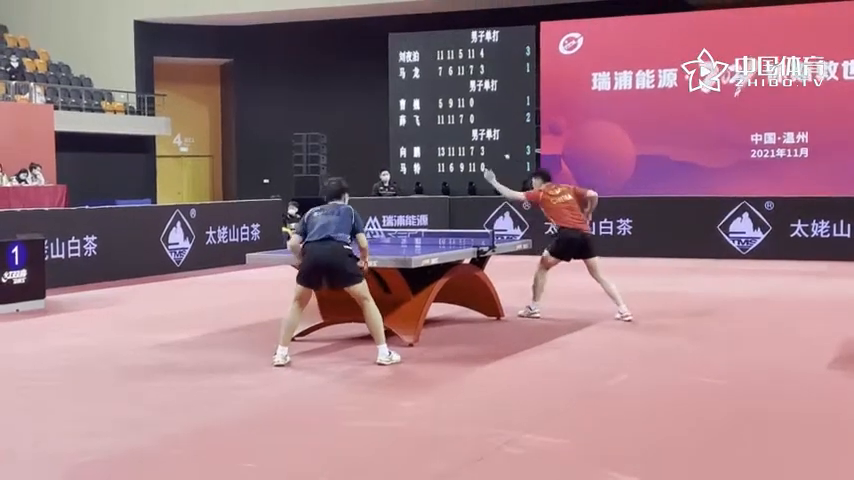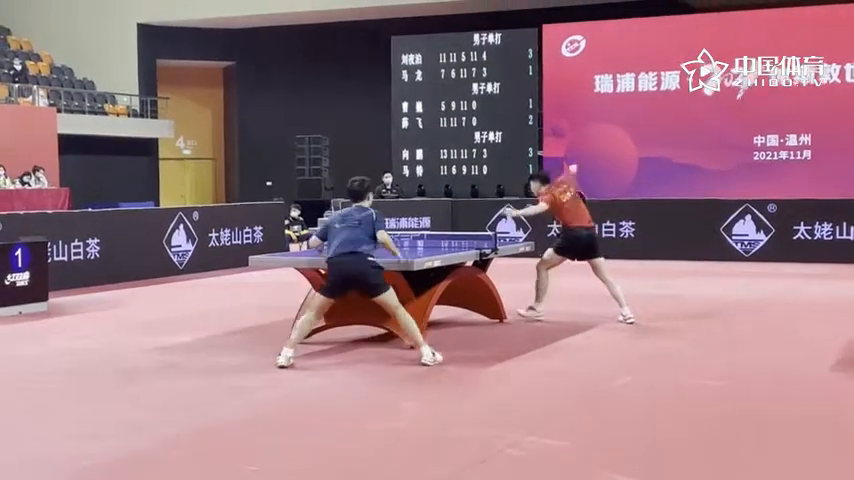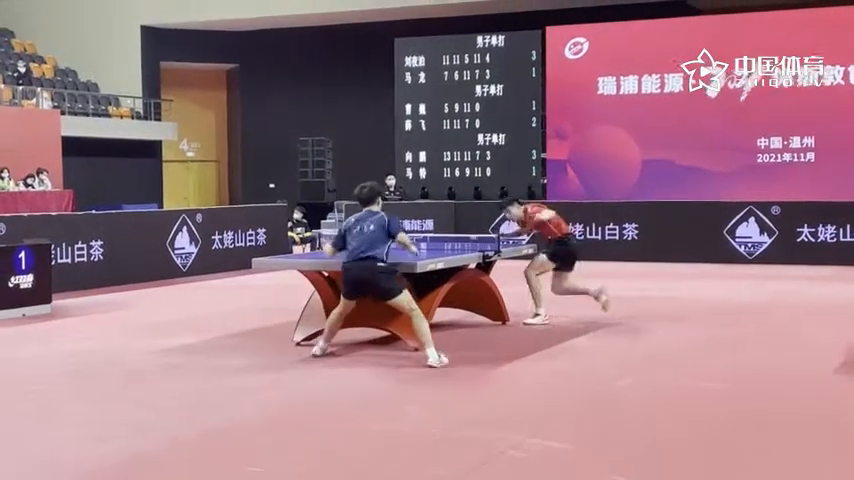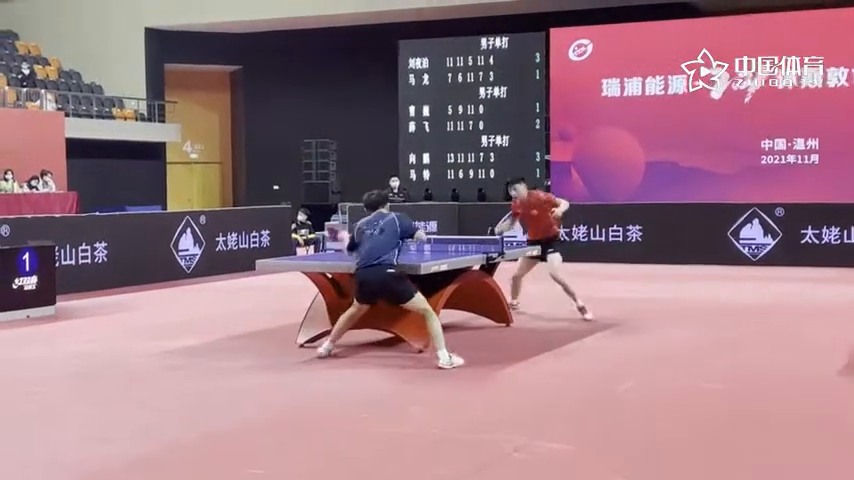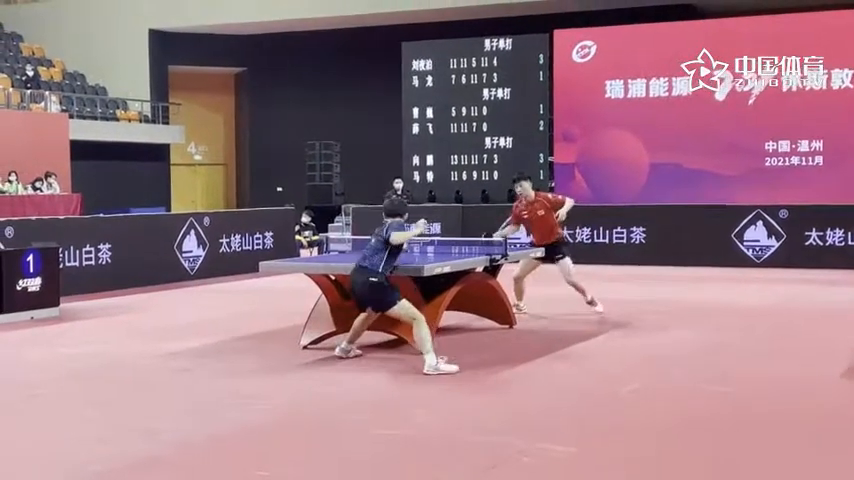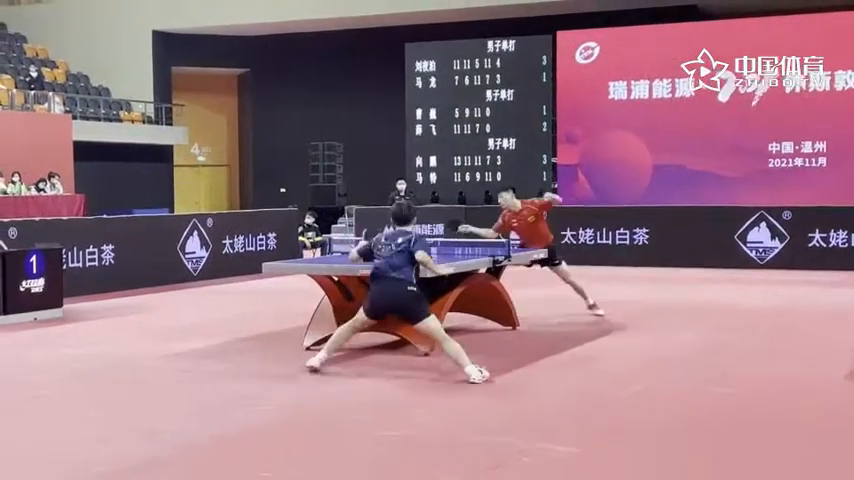
dt=0.3s
person 1, frame 1
left shoulder: (312, 213)
right shoulder: (350, 211)
left elbow: (293, 244)
right elbow: (363, 244)
left wrist: (304, 261)
right wrist: (363, 260)
left hip: (312, 253)
right hip: (339, 253)
left knee: (297, 304)
right knee: (366, 301)
left ankle: (281, 353)
right ankle: (383, 352)
person 1, frame 2
left shoulder: (336, 216)
right shoulder: (373, 214)
left elbow: (313, 243)
right elbow: (383, 238)
left wrist: (330, 244)
right wrist: (396, 252)
left hip: (337, 268)
right hip: (364, 266)
left knee: (313, 312)
right knee: (397, 310)
left ankle: (287, 353)
right ankle: (426, 353)
person 1, frame 3
left shoulder: (349, 222)
right shoulder: (385, 217)
left elbow: (330, 251)
right elbow: (403, 239)
left wrist: (329, 246)
right wrist: (412, 248)
left hip: (350, 271)
right hip: (376, 270)
left knee: (342, 309)
right knee: (413, 311)
left ankle: (322, 345)
right ankle: (433, 355)
person 1, frame 4
left shoulder: (360, 225)
right shoulder: (396, 218)
left elbow: (350, 250)
right elbow: (420, 236)
right wrist: (422, 234)
left hip: (364, 276)
right hip: (387, 275)
left knee: (356, 310)
right knee: (427, 312)
left ankle: (327, 346)
right ankle: (444, 357)
person 1, frame 5
left shoulder: (381, 228)
right shoulder: (397, 224)
right elbow: (394, 239)
right wrist: (417, 230)
left hip: (357, 279)
right hip: (372, 281)
left knee: (371, 312)
right knee: (417, 319)
left ankle: (345, 348)
right ankle: (432, 362)
person 1, frame 6
left shoulder: (380, 239)
right shoulder: (416, 238)
left elbow: (355, 256)
right elbow: (420, 256)
left wrist: (361, 245)
right wrist: (438, 269)
left hip: (379, 292)
right hip: (406, 294)
left knee: (353, 325)
right knee: (441, 337)
left ankle: (319, 358)
right ankle: (472, 371)
person 2, frame 1
left shoulder: (540, 194)
right shoulder: (569, 188)
left elbow: (512, 195)
right elbow: (594, 195)
left wrist: (492, 181)
right wrist: (588, 213)
left hip: (566, 236)
right hip: (584, 235)
left knee: (542, 268)
right knee: (598, 276)
left ankle: (533, 308)
right ankle: (623, 309)
person 2, frame 2
left shoulder: (548, 194)
right shoulder: (564, 183)
left elbow: (541, 208)
right elbow: (572, 169)
left wrist: (517, 213)
left hip: (573, 234)
right hip: (590, 234)
left knee: (542, 266)
right knee: (604, 277)
left ankle: (537, 309)
right ankle: (626, 312)
person 2, frame 3
left shoulder: (531, 210)
right shoulder: (524, 215)
left elbow: (550, 213)
right elbow: (525, 229)
left wrist: (544, 216)
right wrist: (511, 234)
left hip: (561, 242)
right hip: (563, 244)
left knee: (530, 272)
right knee: (558, 288)
left ankle: (541, 314)
right ankle: (597, 293)
person 2, frame 4
left shoulder: (540, 197)
right shoulder: (516, 204)
left elbow: (564, 203)
right elbow: (511, 221)
left wrist: (559, 209)
right wrist: (500, 229)
left hip: (550, 240)
right hip: (534, 242)
left knee: (555, 274)
right knee: (517, 276)
left ankle: (580, 305)
right ankle: (513, 302)
person 2, frame 5
left shoulder: (546, 198)
right shoulder: (518, 207)
left elbow: (570, 201)
right elbow: (514, 227)
left wrist: (564, 210)
right wrist: (498, 235)
left hip: (556, 244)
right hip: (537, 246)
left knee: (570, 280)
right knee: (518, 277)
left ankle: (589, 298)
right ankle: (519, 305)
person 2, frame 6
left shoulder: (534, 204)
right shoulder: (506, 216)
left elbow: (559, 201)
right elbow: (493, 233)
left wrist: (553, 197)
right wrist: (471, 229)
left hip: (547, 248)
right hip: (527, 249)
left knee: (569, 280)
left ankle: (591, 303)
